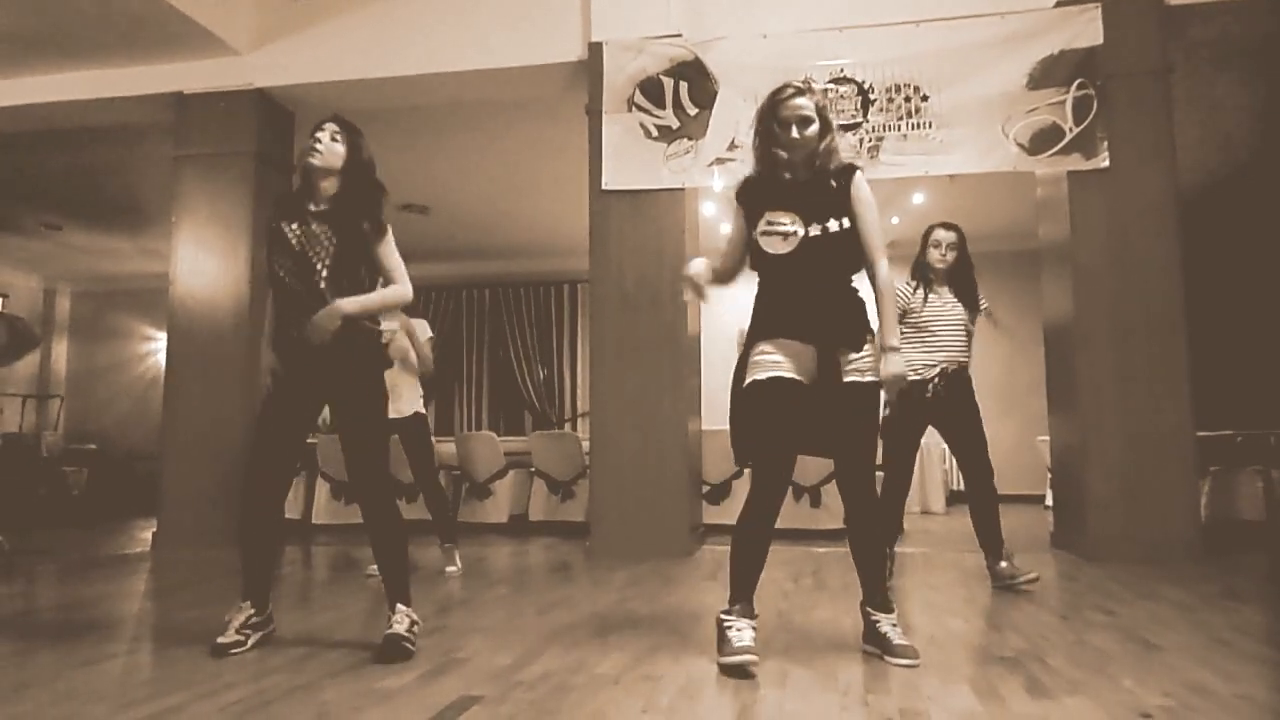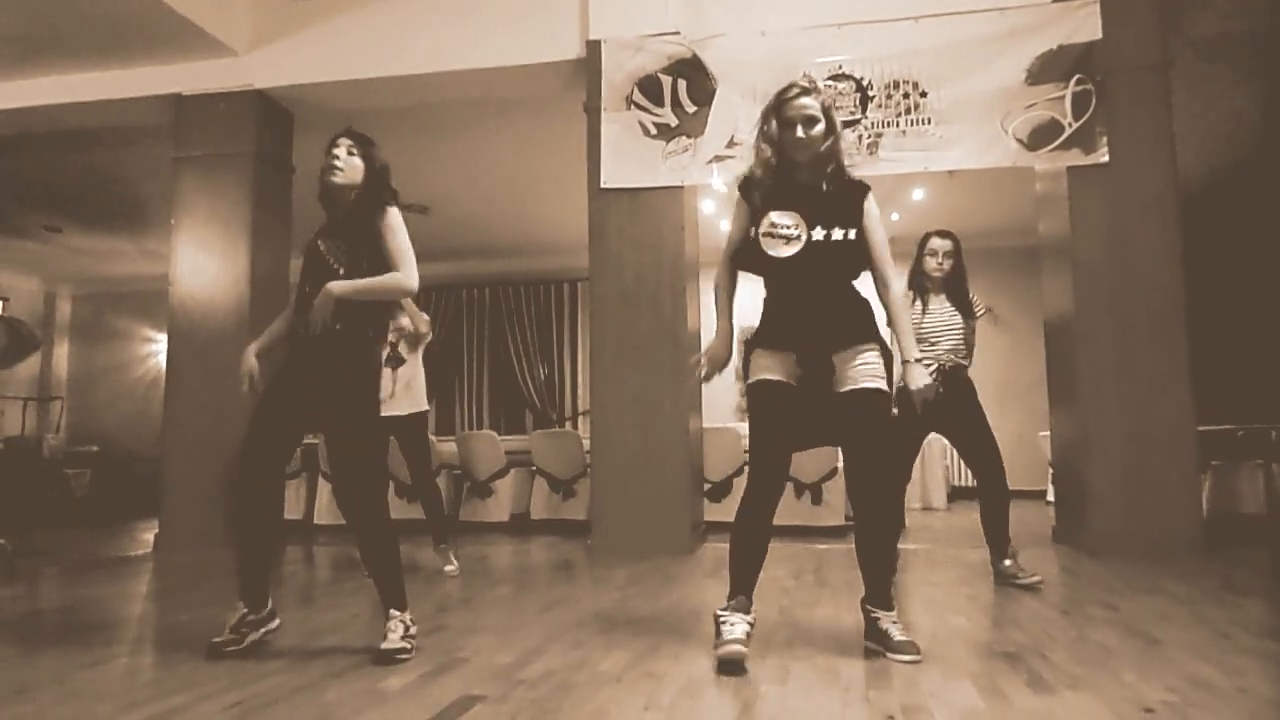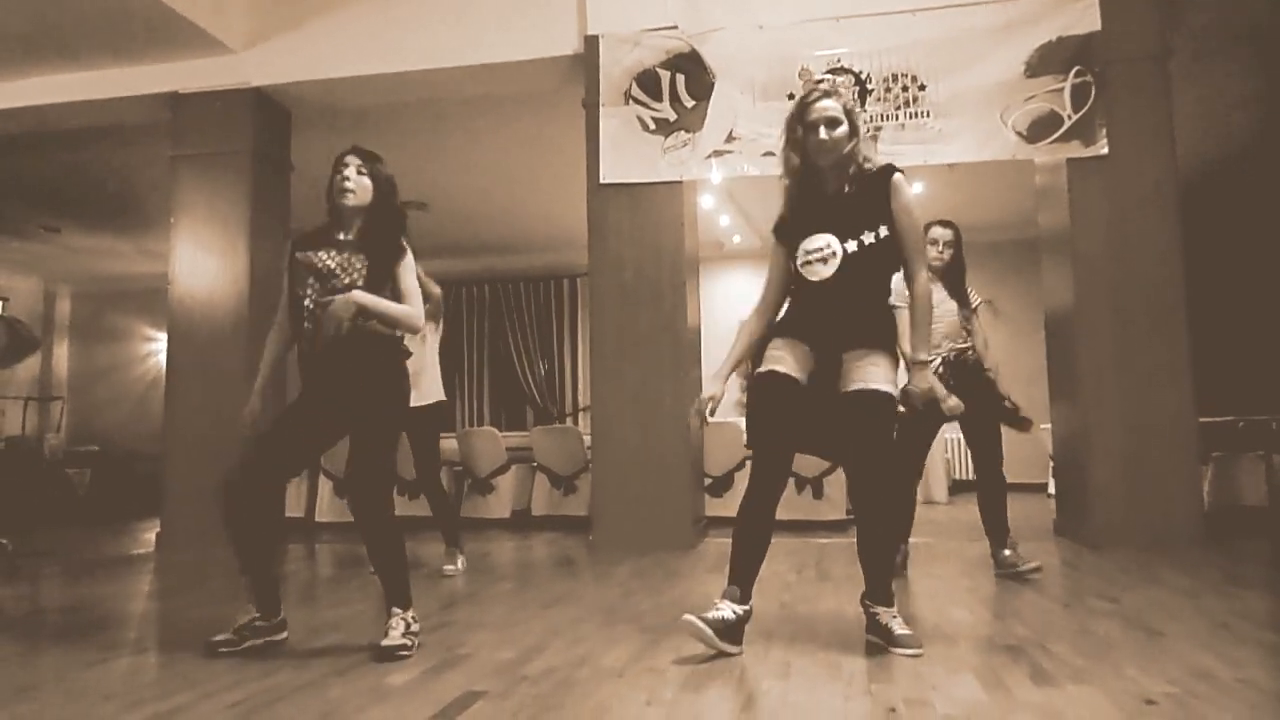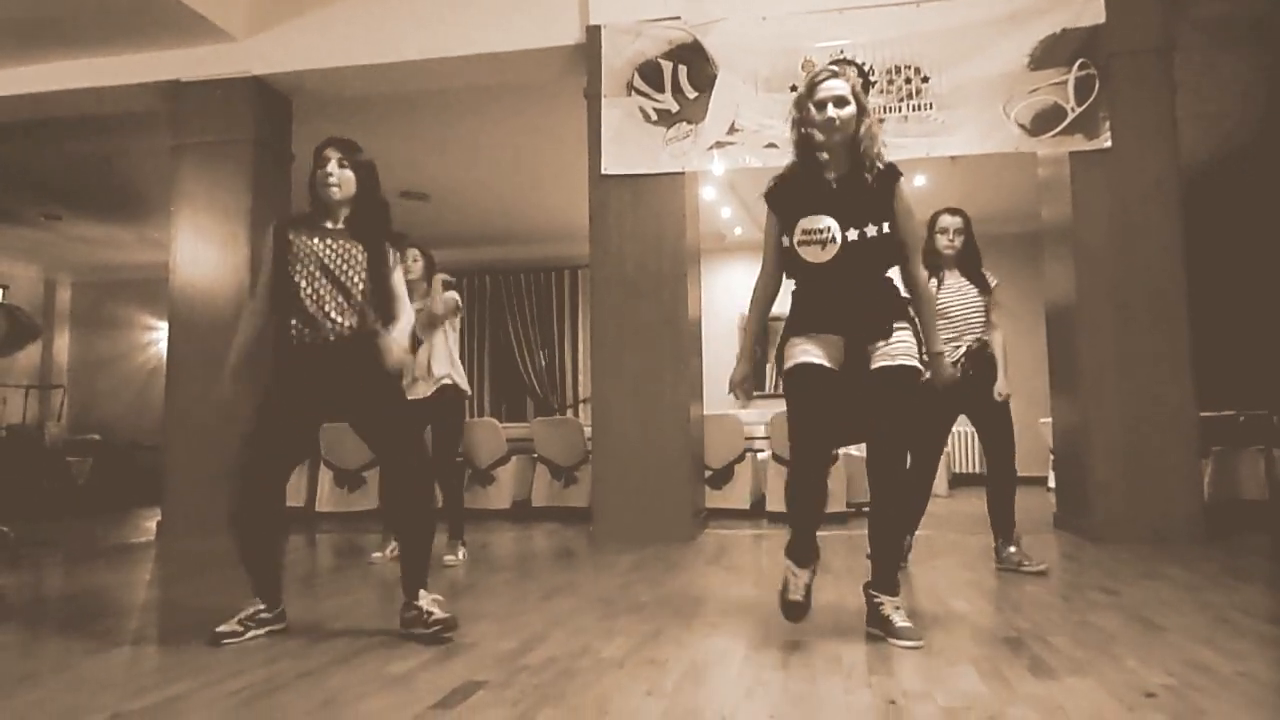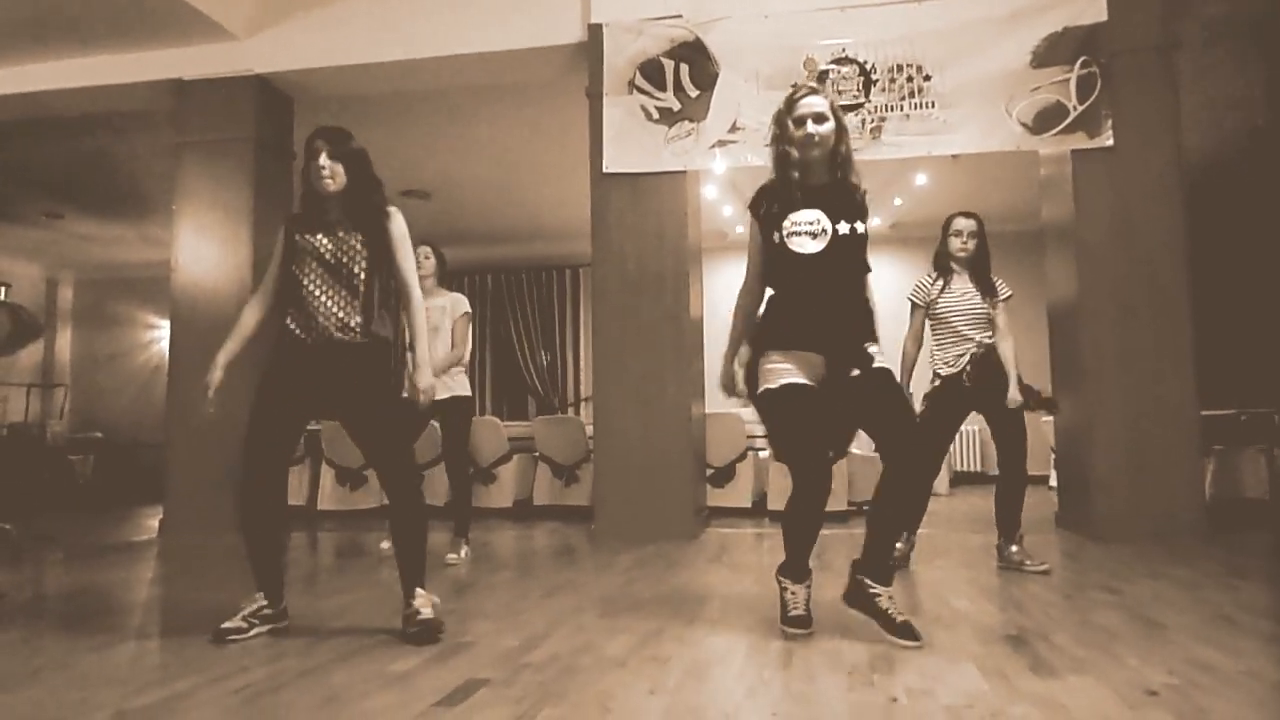
dt=0.3s
person 1, frame 1
left shoulder: (848, 181)
right shoulder: (755, 191)
left elbow: (879, 266)
right elbow: (728, 268)
left wrist: (892, 344)
right wrist: (699, 268)
left hip: (847, 343)
right hip: (778, 342)
left knee: (857, 483)
right knee: (769, 479)
left ankle: (879, 616)
right ankle: (739, 617)
person 1, frame 2
left shoulder: (854, 194)
right shoulder: (759, 189)
left elbow: (887, 277)
right elbow: (728, 265)
left wrist: (912, 358)
right wrist: (723, 335)
left hip: (851, 342)
right hip: (779, 346)
left knee: (873, 482)
right knee: (765, 478)
left ankle: (880, 614)
right ankle: (737, 612)
person 1, frame 3
left shoulder: (886, 184)
right shoulder: (795, 215)
left elbow: (918, 272)
right elbow: (767, 305)
left wrist: (920, 361)
right wrist: (722, 374)
left hip: (867, 345)
right hip: (797, 343)
left knee: (875, 479)
right knee: (767, 473)
left ankle: (880, 608)
right ankle: (734, 605)
person 1, frame 4
left shoulder: (884, 181)
right shoulder: (788, 190)
left elbow: (912, 264)
right elbow: (768, 277)
left wrist: (934, 345)
right wrist: (745, 358)
left hip: (884, 329)
right hip: (814, 331)
left knee: (889, 467)
right knee: (811, 454)
left ankle: (883, 597)
right ankle: (800, 554)
person 1, frame 5
left shoulder: (853, 197)
right shoulder: (770, 201)
right elbow: (753, 286)
left wrist: (875, 345)
right wrist: (730, 358)
left hip: (853, 346)
right hip: (789, 350)
left knee: (906, 454)
right knee: (812, 479)
left ankle: (871, 581)
right ankle: (794, 581)
person 2, frame 1
left shoulder: (364, 218)
right shoulder: (284, 215)
left elbow: (402, 290)
right elbow: (279, 293)
left wrist: (343, 307)
right wrist: (270, 348)
left hip: (355, 362)
right hip: (297, 363)
left knee: (372, 487)
right knee: (262, 483)
left ankle: (401, 611)
right ankle: (255, 608)
person 2, frame 2
left shoulder: (383, 215)
right shoulder: (324, 232)
left elbow: (408, 281)
left wrist: (338, 289)
right wrist: (254, 347)
left hip: (349, 370)
right hip: (300, 371)
left knee: (357, 496)
right knee: (251, 484)
left ankle: (398, 615)
right ankle: (256, 606)
person 2, frame 3
left shoulder: (390, 246)
right shoulder: (304, 246)
left elbow: (416, 319)
right elbow: (286, 321)
left wrist: (360, 299)
right wrist: (258, 387)
left hip: (377, 381)
right hip: (320, 387)
left knee: (367, 496)
right knee: (244, 489)
left ankle: (400, 613)
right ankle: (268, 613)
person 2, frame 4
left shoulder: (376, 239)
right shoulder: (285, 233)
left elbow: (402, 302)
right elbow: (261, 303)
left wrist: (401, 333)
right wrist: (235, 366)
left hip: (366, 371)
right hip: (299, 372)
left knee: (414, 475)
right knee: (255, 489)
left ankle: (416, 599)
right ankle: (269, 605)
person 2, frame 5
left shoulder: (385, 220)
right shoulder: (294, 230)
left elbow: (409, 291)
right elbow: (264, 298)
left wrist: (420, 361)
right wrist: (221, 358)
left hip: (362, 366)
right hip: (295, 365)
left knee: (402, 478)
right knee: (258, 480)
left ankle: (415, 596)
right ankle: (270, 601)
person 3, frame 1
left shoulder: (969, 296)
right shoulder: (907, 292)
left hip: (957, 392)
right hip: (913, 392)
left knee: (980, 475)
right knee: (896, 477)
left ankle: (999, 561)
right ankle: (884, 556)
person 3, frame 2
left shoulder: (967, 301)
right shoulder: (908, 302)
right wrist: (900, 400)
left hip: (958, 393)
left knee: (992, 473)
right knee: (893, 476)
left ankle: (1003, 560)
person 3, frame 3
left shoulder: (964, 292)
right shoulder: (905, 289)
left elbow: (981, 344)
right elbow: (907, 346)
left wrist: (998, 390)
right wrist: (939, 393)
left hip: (970, 380)
right hip: (930, 384)
left knee: (990, 466)
right knee: (906, 470)
left ankle: (1003, 550)
right ankle: (897, 549)
person 3, frame 4
left shoulder: (982, 279)
left elbow: (996, 332)
left wrist: (1002, 378)
left hip: (983, 375)
left knee: (1002, 461)
right knee: (922, 464)
left ankle: (1007, 547)
right ankle: (900, 541)
person 3, frame 5
left shoulder: (992, 285)
right shoulder: (927, 285)
left elbow: (1005, 337)
right elbow: (913, 342)
left wrist: (1014, 385)
right wrist: (902, 391)
left hip: (993, 378)
right hip: (949, 383)
left knee: (1014, 461)
right knee: (922, 462)
left ankle: (1009, 545)
right ankle: (903, 540)
person 4, frame 1
left shoulder: (418, 326)
left elbow: (427, 368)
left wrist: (411, 335)
left hip: (410, 411)
left knee: (427, 479)
left ankle: (449, 546)
person 4, frame 2
left shoulder: (415, 323)
left elbow: (423, 331)
left wrist: (403, 295)
left hip: (410, 410)
left knee: (423, 479)
left ankle: (444, 547)
person 4, frame 3
left shoulder: (429, 316)
left elbow: (436, 294)
left wrist: (415, 270)
left hip: (424, 403)
left knee: (428, 477)
left ankle: (454, 548)
person 4, frame 4
left shoulder: (449, 298)
left elbow: (435, 313)
left wrist: (437, 282)
left hip: (446, 389)
right hip: (412, 394)
left knee: (444, 466)
left ankle: (456, 540)
right ankle: (393, 538)
person 4, frame 5
left shoulder: (456, 301)
left elbow: (459, 353)
left wrist: (427, 370)
left hip: (453, 393)
left knee: (456, 467)
left ankle: (460, 538)
